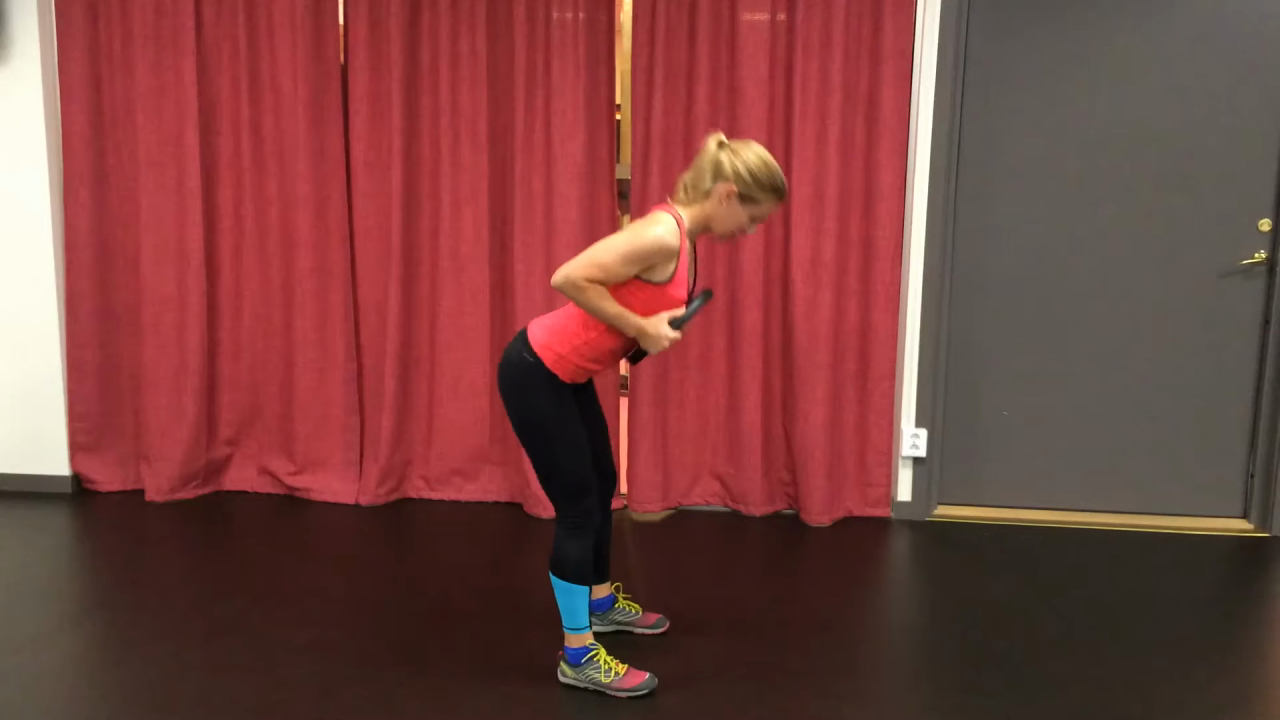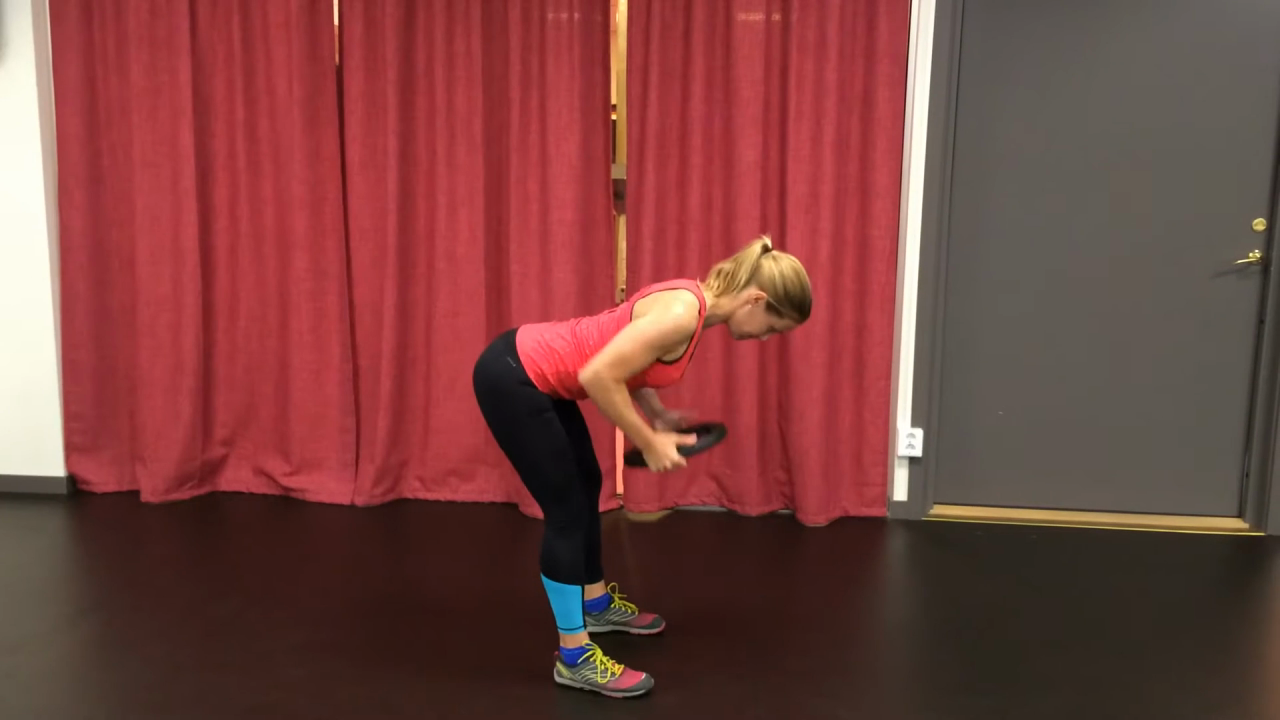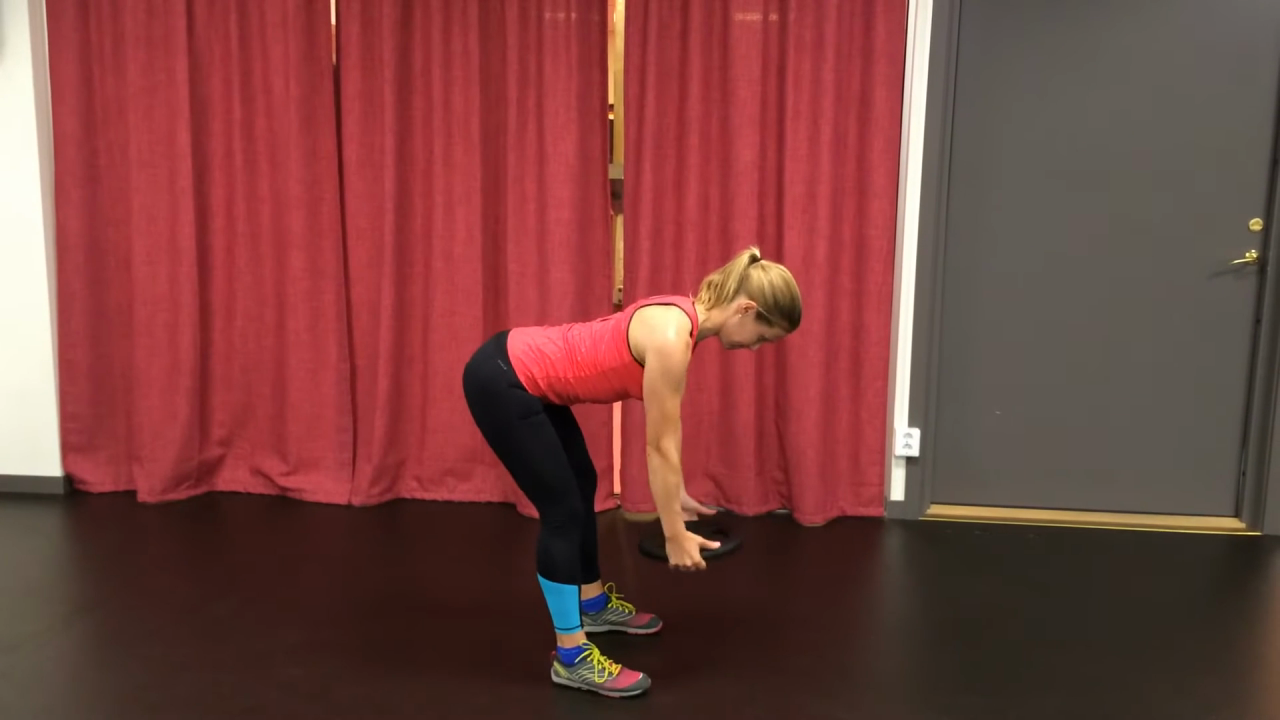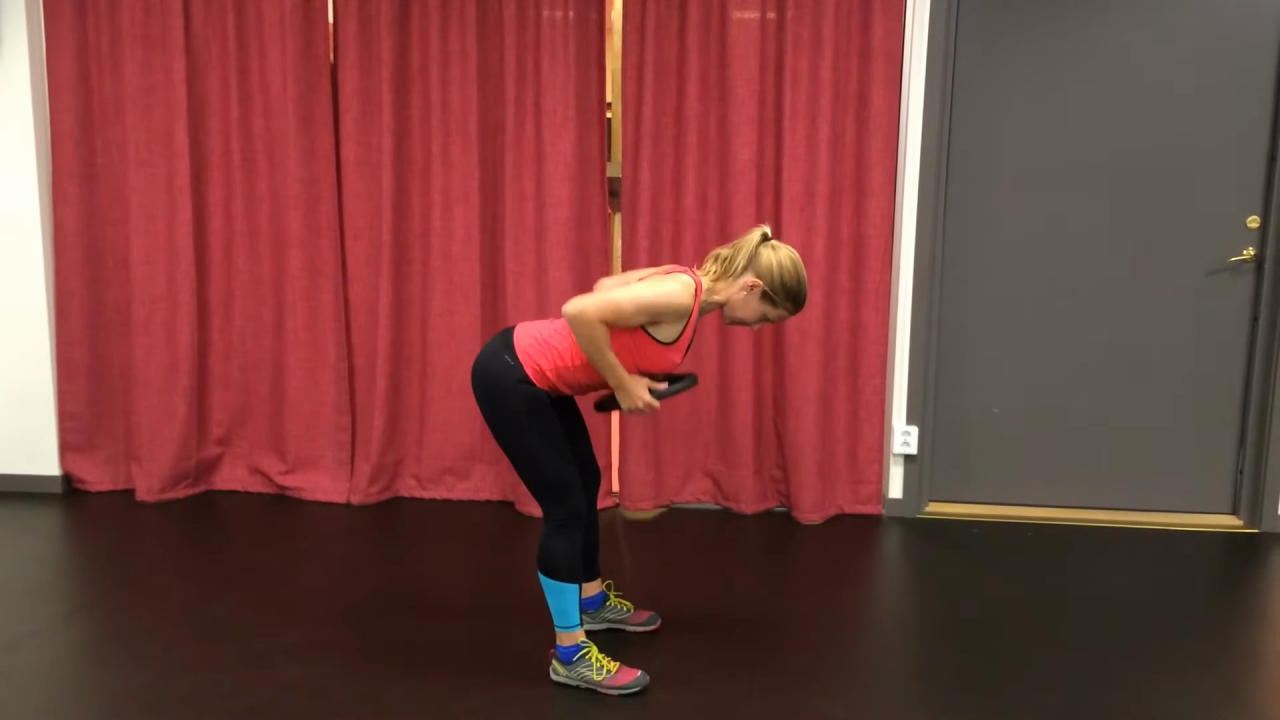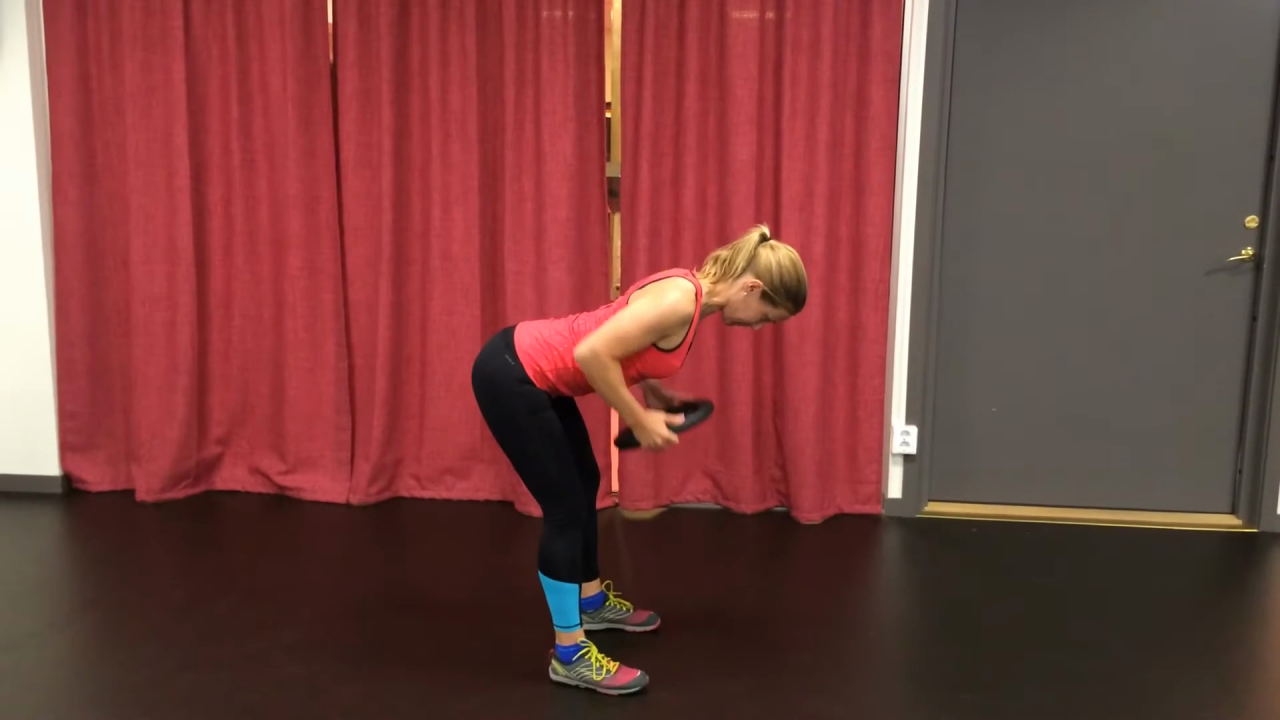
dt=0.4s
person 1, frame 1
left shoulder: (678, 230)
right shoulder: (662, 235)
right elbow: (568, 278)
left wrist: (651, 324)
right wrist: (641, 328)
left hip: (568, 371)
right hip: (539, 372)
left knee: (601, 484)
right knee: (578, 505)
left ankle: (601, 601)
right ankle: (578, 654)
person 1, frame 2
left shoulder: (692, 300)
right shoulder: (681, 316)
right elbow: (597, 377)
left wrist: (658, 418)
right wrist: (649, 443)
left hip: (535, 372)
right hip: (511, 377)
left knee: (586, 485)
right knee: (567, 508)
left ankle: (596, 603)
right ankle: (574, 657)
person 1, frame 3
left shoulder: (685, 318)
right shoulder: (671, 338)
left elbow: (662, 428)
right elbow: (660, 447)
left wrist: (678, 497)
right wrist: (675, 536)
left hip: (524, 371)
right hip: (501, 380)
left knee: (581, 486)
right knee: (562, 509)
left ankle: (594, 604)
right ankle: (572, 657)
person 1, frame 4
left shoulder: (687, 285)
right shoulder: (679, 296)
left elbow: (605, 285)
right elbow: (578, 310)
left wrist: (633, 375)
right wrist: (622, 384)
left hip: (534, 370)
right hip: (511, 376)
left knee: (585, 484)
right knee: (566, 507)
left ankle: (593, 601)
right ankle: (570, 655)
person 1, frame 5
left shoulder: (688, 288)
right shoulder: (679, 302)
right elbow: (591, 354)
left wrist: (652, 393)
right wrist: (640, 422)
left hip: (533, 369)
right hip: (510, 375)
left knee: (585, 483)
right knee: (565, 506)
left ankle: (592, 602)
right ankle: (569, 654)
